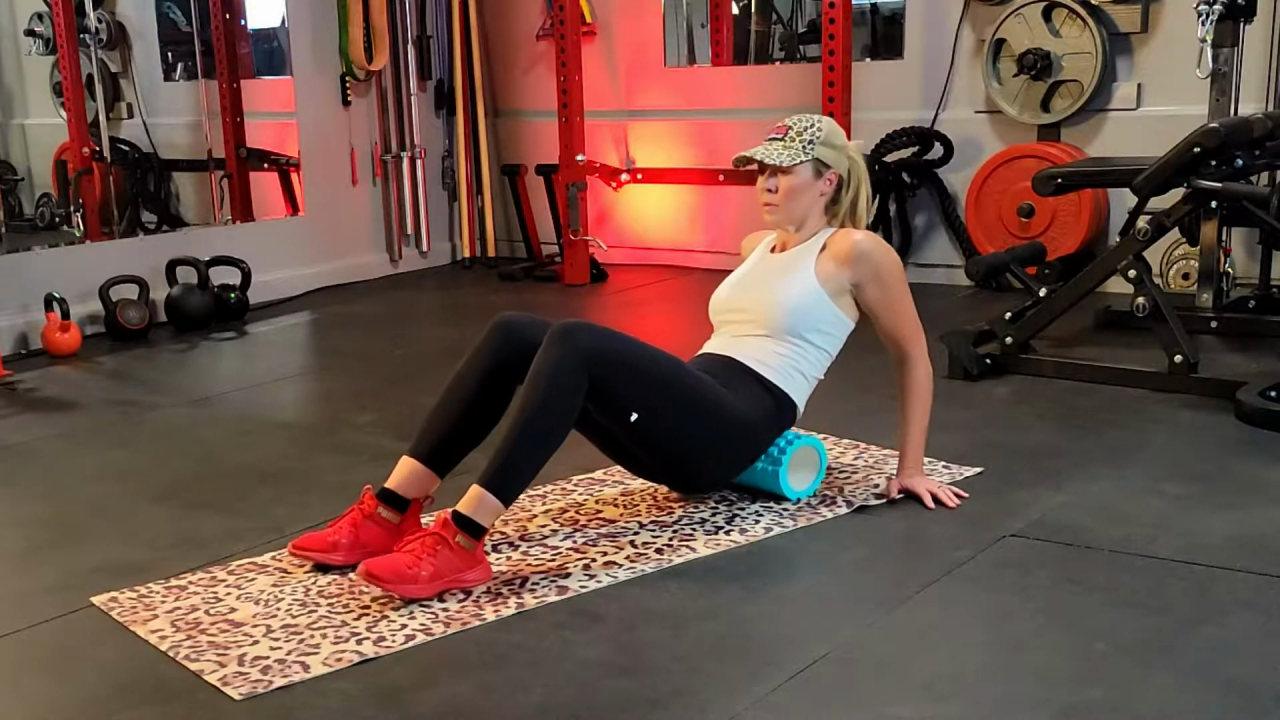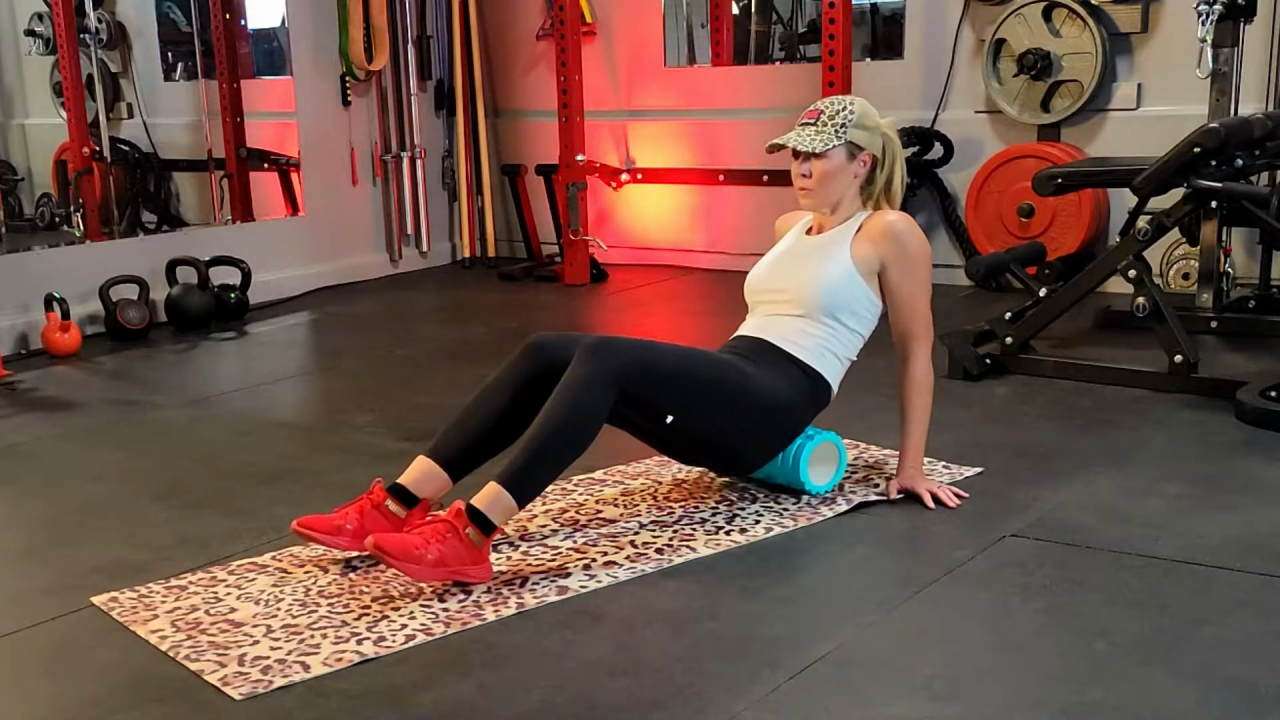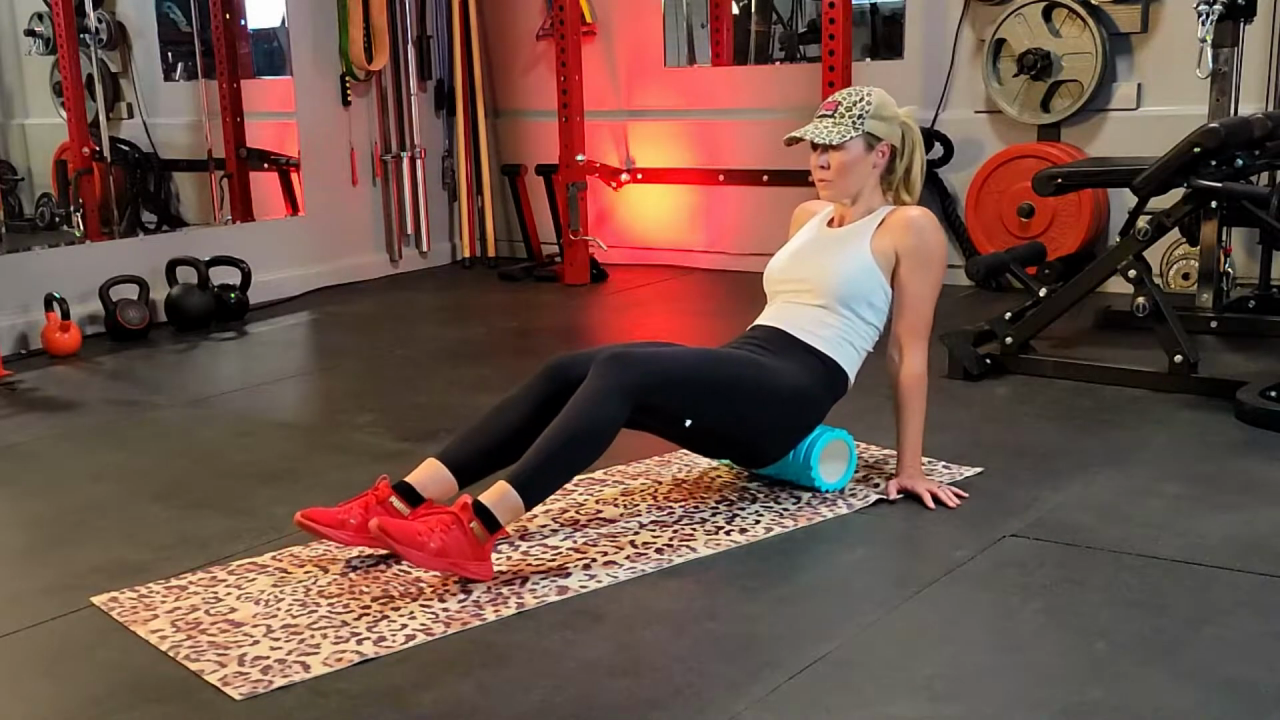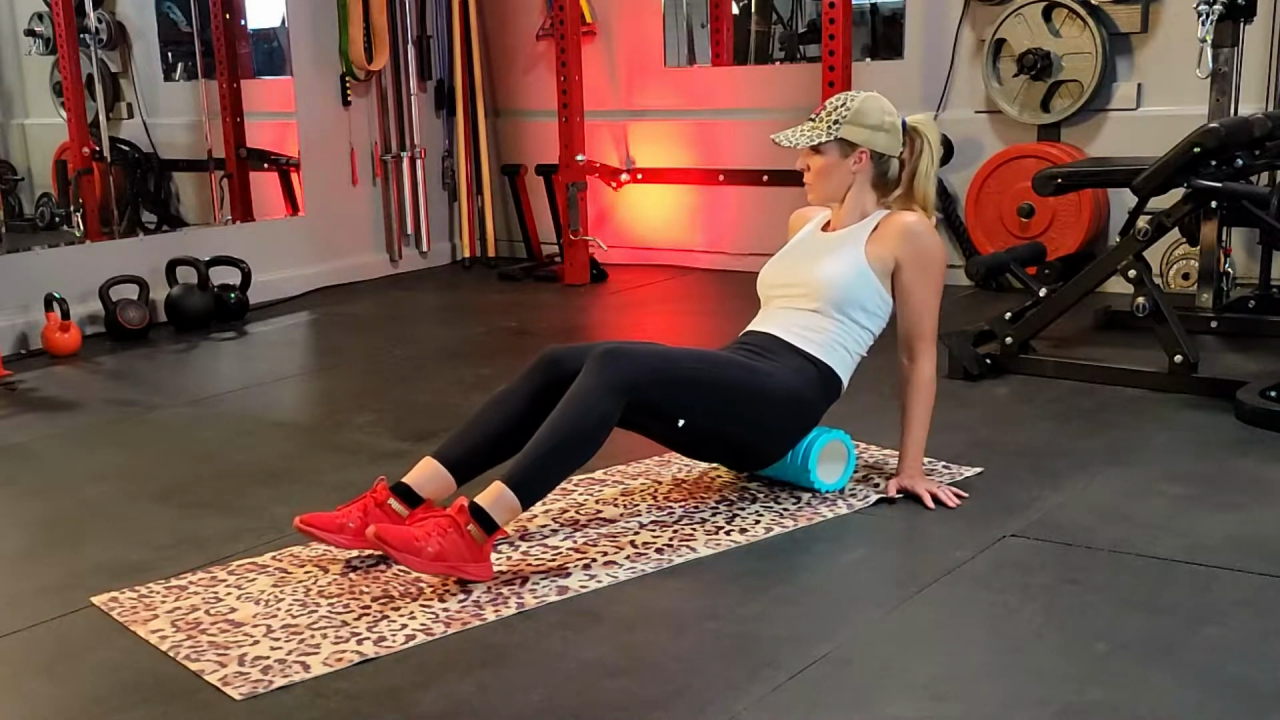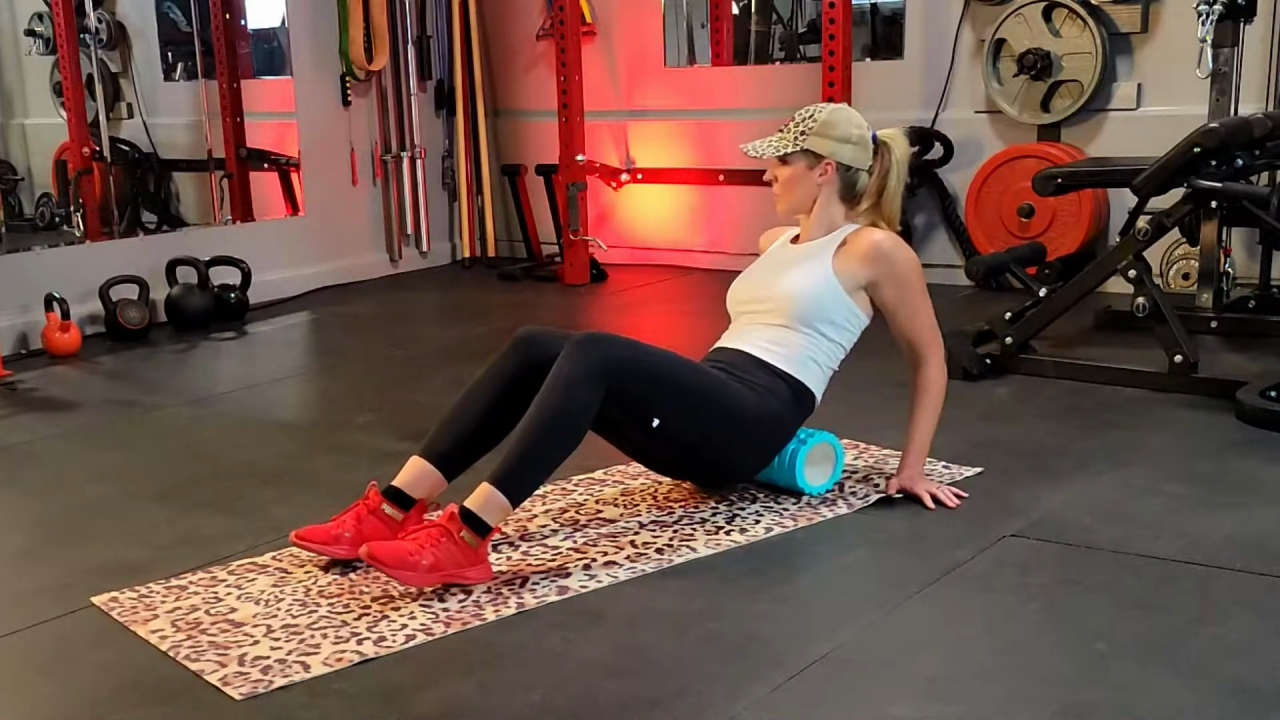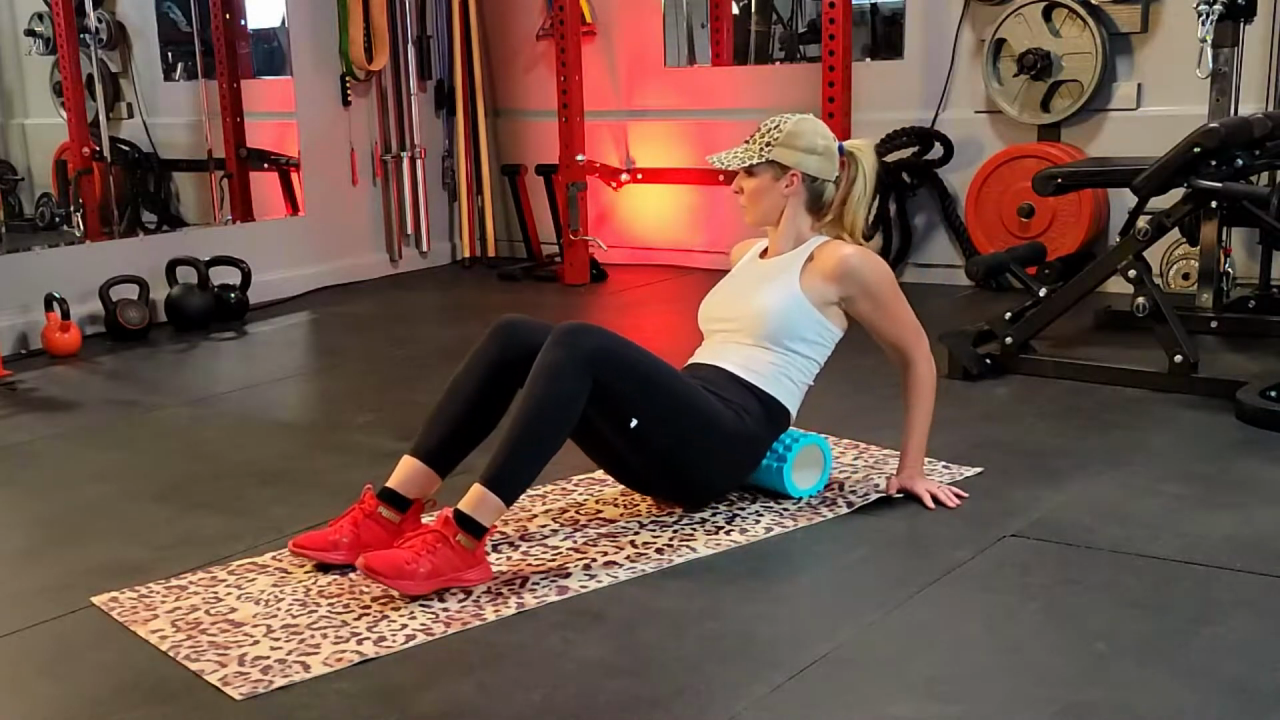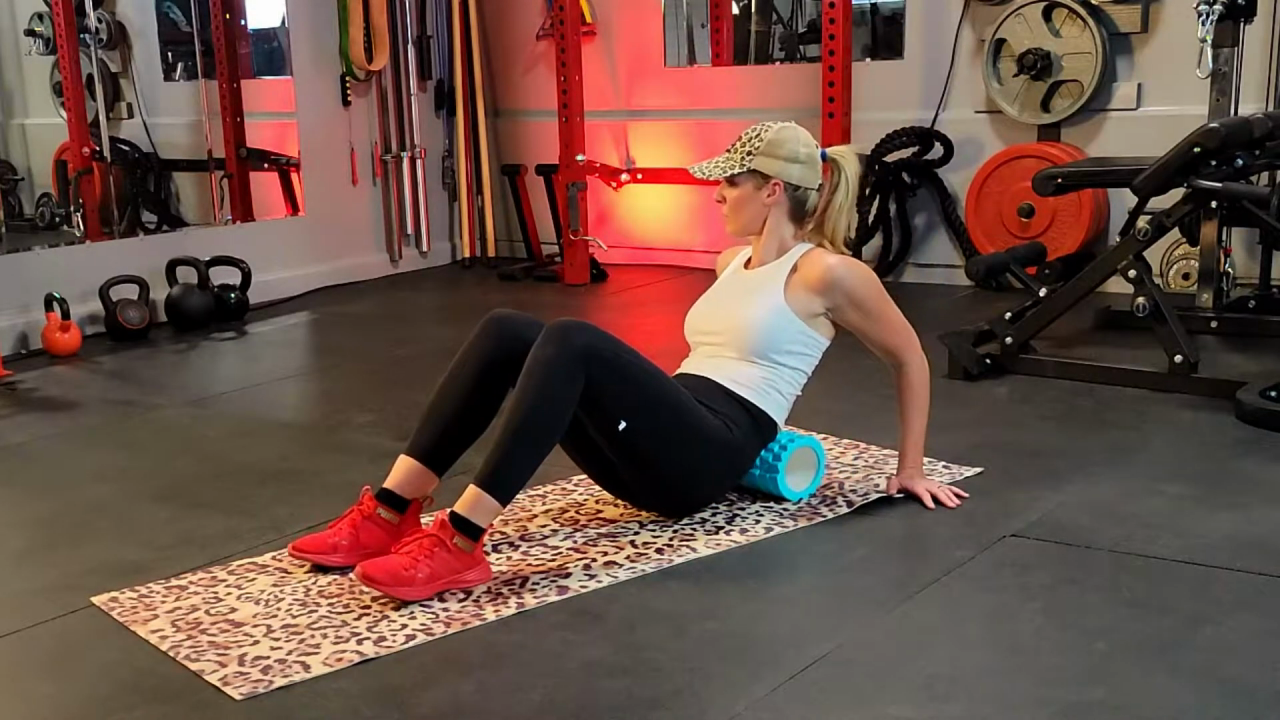
dt=0.4s
person 1, frame 1
left shoulder: (856, 251)
right shoulder: (756, 246)
left elbow: (914, 356)
left wrist: (911, 467)
left hip: (733, 428)
right hip: (686, 411)
left knee: (574, 342)
right knee: (512, 335)
left ankle: (460, 543)
right ankle: (389, 513)
person 1, frame 2
left shoulder: (891, 233)
right shoulder: (790, 227)
left elbow: (916, 352)
left wrist: (912, 466)
left hip: (771, 408)
right hip: (724, 386)
left knee: (603, 359)
right knee: (544, 355)
left ankle: (468, 534)
right ankle: (396, 506)
person 1, frame 3
left shoulder: (911, 227)
right shoulder: (809, 215)
left elbow: (909, 351)
left wrist: (910, 467)
left hip: (788, 396)
right hip: (740, 373)
left knee: (622, 372)
right knee: (563, 375)
left ankle: (473, 530)
right ankle: (400, 505)
person 1, frame 4
left shoulder: (906, 233)
right shoulder: (806, 222)
left elbow: (920, 356)
left wrist: (911, 467)
left hip: (780, 403)
right hip: (733, 379)
left knee: (614, 367)
right knee: (557, 366)
left ankle: (472, 532)
right ankle: (400, 505)
person 1, frame 5
left shoulder: (875, 250)
right shoulder: (776, 242)
left elbow: (929, 359)
left wrist: (913, 467)
left hip: (752, 423)
right hip: (704, 407)
left knee: (593, 353)
right knee: (532, 348)
left ankle: (465, 537)
right ankle: (393, 509)
person 1, frame 6
left shoulder: (843, 263)
right shoulder: (746, 254)
left elbow: (917, 359)
left wrist: (911, 469)
left hip: (724, 442)
right hip: (673, 431)
left knee: (578, 343)
right knee: (512, 337)
left ankle: (461, 542)
right ankle: (390, 512)
person 1, frame 7
left shoulder: (827, 273)
right shoulder: (733, 262)
left elbow: (909, 358)
left wrist: (911, 468)
left hip: (710, 452)
right hip: (658, 439)
left knee: (571, 340)
right knee: (504, 331)
left ankle: (458, 544)
right ankle: (389, 513)
